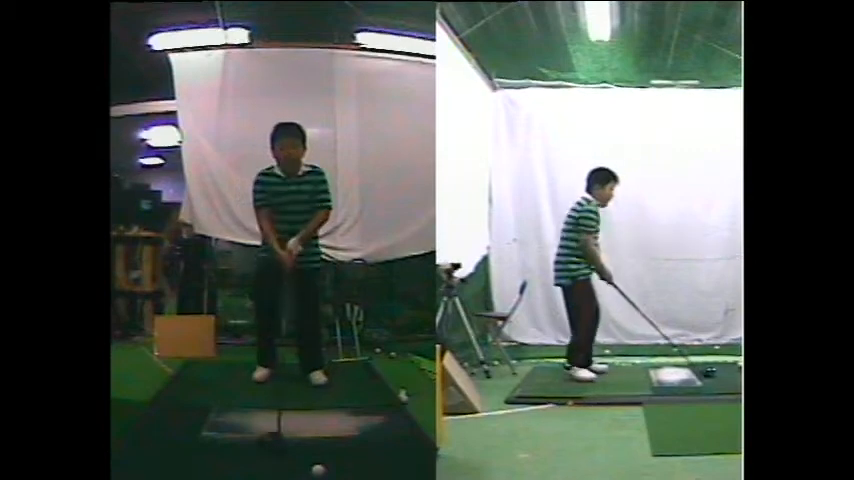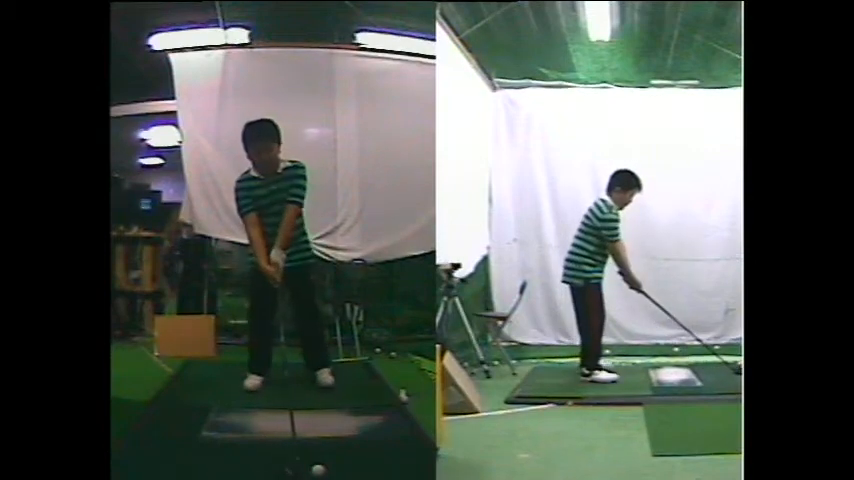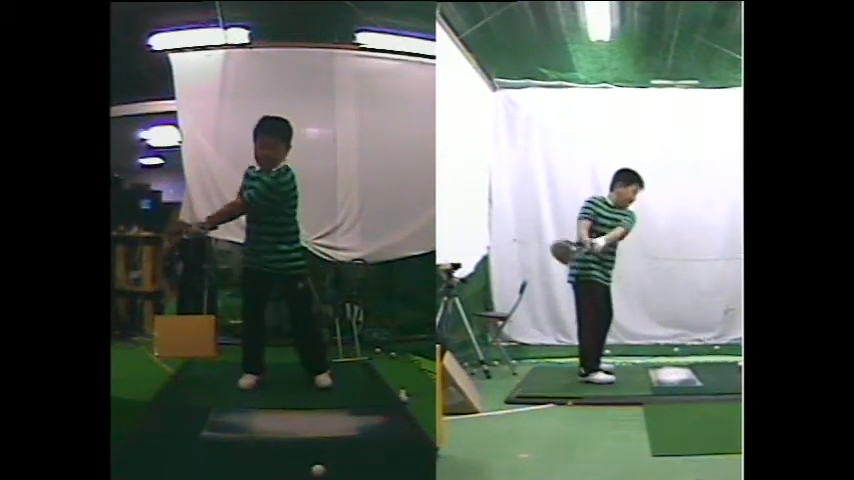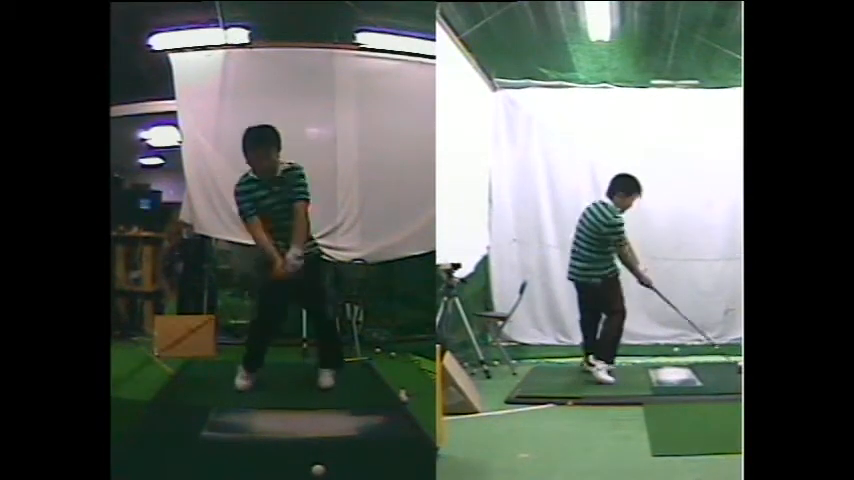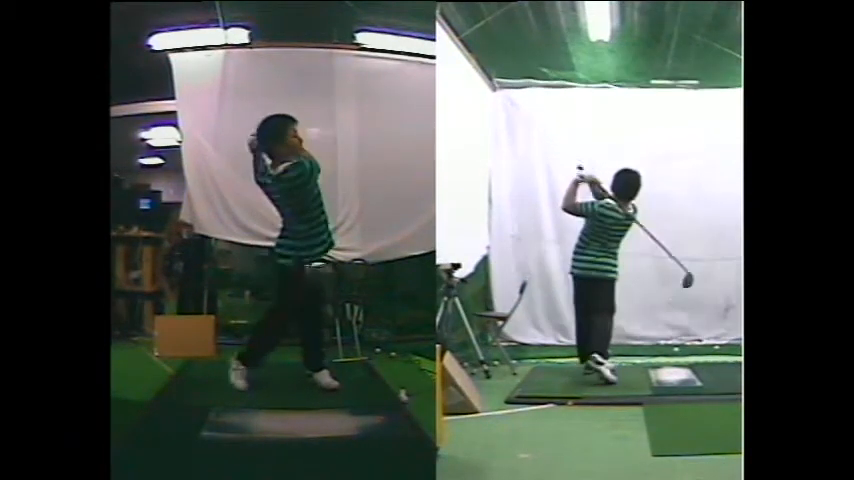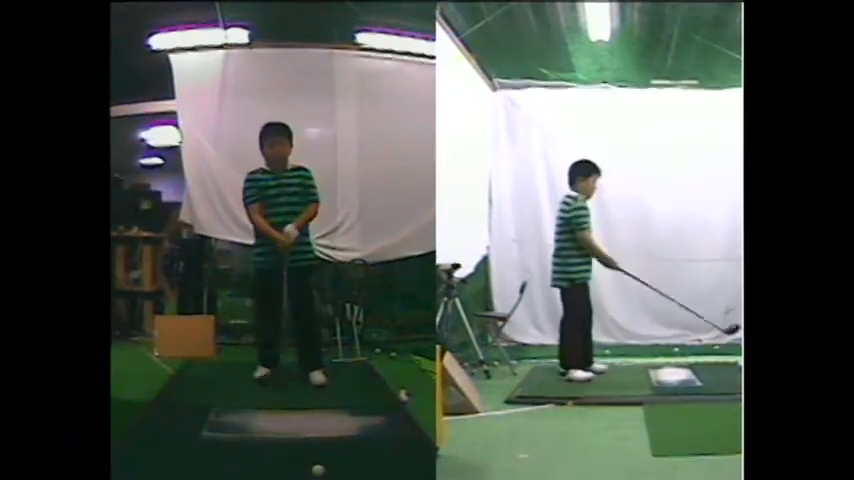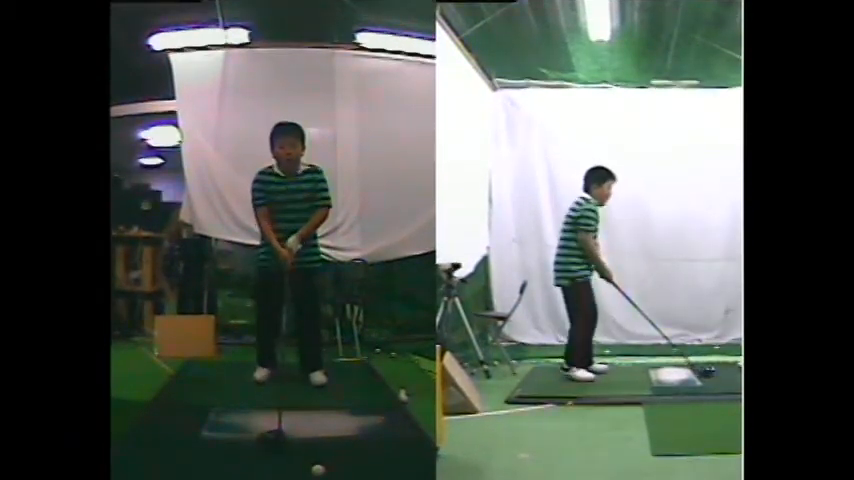
dt=0.7s
person 1, frame 1
left shoulder: (317, 176)
right shoulder: (264, 179)
left elbow: (323, 213)
right elbow: (264, 218)
left wrist: (297, 243)
right wrist: (278, 250)
left hip: (307, 254)
right hip: (271, 254)
left knee: (308, 312)
right knee: (265, 308)
left ankle: (313, 365)
right ankle: (265, 362)
person 1, frame 2
left shoulder: (296, 170)
right shoulder: (244, 184)
left elbow: (291, 213)
right elbow: (252, 225)
left wrist: (279, 252)
right wrist: (263, 262)
left hip: (298, 256)
right hip: (261, 260)
left knee: (308, 312)
right knee: (260, 316)
left ankle: (321, 366)
right ankle: (257, 370)
person 1, frame 3
left shoulder: (282, 178)
right shoulder: (252, 173)
left elbow: (240, 206)
right elbow: (240, 207)
left wrist: (210, 221)
right wrist: (214, 220)
left hip: (287, 263)
right hip: (255, 260)
left knee: (303, 316)
right knee: (252, 317)
left ankle: (319, 368)
right ankle: (253, 369)
person 1, frame 4
left shoulder: (294, 172)
right shoulder: (244, 188)
left elbow: (300, 214)
right elbow: (256, 227)
left wrist: (295, 252)
right wrist: (276, 258)
left hip: (305, 255)
right hip: (273, 259)
left knee: (320, 313)
right knee: (266, 315)
left ankle: (328, 365)
right ankle: (249, 367)
person 1, frame 5
left shoulder: (267, 174)
right shoulder: (301, 170)
left elbow: (258, 176)
right elbow: (309, 159)
left wrist: (257, 152)
left hip: (305, 254)
right hip: (297, 257)
left knee: (311, 313)
right knee: (283, 313)
left ankle: (316, 366)
right ankle: (243, 361)
person 1, frame 6
left shoulder: (303, 174)
right shoulder: (253, 179)
left elbow: (313, 207)
right elbow: (255, 215)
left wrist: (293, 229)
right wrist: (276, 236)
left hip: (301, 254)
right hip: (266, 255)
left knee: (304, 310)
right knee: (267, 311)
left ankle: (313, 364)
right ankle: (267, 362)
person 1, frame 7
left shoulder: (315, 175)
right shoulder: (263, 178)
left elbow: (322, 211)
right elbow: (263, 217)
left wrist: (295, 241)
right wrist: (279, 249)
left hip: (306, 255)
right hip: (270, 255)
left knee: (308, 311)
right knee: (267, 311)
left ankle: (313, 365)
right ankle: (265, 363)
person 2, frame 1
left shoulder: (586, 206)
right shoulder: (589, 208)
left elbow: (592, 244)
right elbow: (586, 244)
left wrist: (599, 268)
right wrist: (602, 269)
left hip: (571, 271)
right hip: (575, 271)
left knee: (582, 316)
right knee: (588, 314)
left ankle: (583, 361)
right ankle: (574, 363)
person 2, frame 2
left shoulder: (603, 206)
right shoulder: (608, 213)
left elbow: (618, 244)
right elbow: (615, 249)
left wrist: (626, 272)
right wrist: (630, 276)
left hip: (579, 270)
right hip: (585, 272)
left knee: (590, 318)
right knee: (593, 319)
left ankle: (589, 360)
right ankle: (590, 368)
person 2, frame 3
left shoulder: (628, 215)
right shoulder: (593, 203)
left elbow: (619, 232)
right elbow: (582, 228)
left wrist: (602, 241)
right wrist: (586, 242)
left hip: (603, 274)
right hip: (585, 272)
left knee: (604, 318)
right knee: (591, 319)
left ankle: (592, 361)
right ankle: (589, 369)
person 2, frame 4
left shoulder: (598, 208)
right shoulder: (613, 220)
right elbow: (624, 253)
left wrist: (636, 268)
right wrist: (640, 275)
left hip: (581, 272)
right hip: (601, 274)
left knee: (590, 316)
right knee: (616, 314)
left ankle: (592, 358)
right ankle: (599, 360)
person 2, frame 5
left shoulder: (602, 209)
right shoulder: (631, 213)
left elbow: (568, 205)
left wrist: (576, 182)
right wrist: (594, 185)
left hip: (582, 269)
right hip: (605, 271)
left knee: (584, 315)
right knee: (603, 315)
left ankle: (587, 359)
right ankle: (598, 357)
person 2, frame 6
left shoulder: (571, 203)
right shoulder: (577, 205)
right elbow: (584, 240)
left wrist: (600, 257)
right wrist: (606, 260)
left hip: (575, 272)
right hip: (572, 273)
left knee: (584, 316)
right knee: (573, 318)
left ankle: (584, 361)
right ankle: (569, 366)
person 2, frame 7
left shoulder: (583, 205)
right shoulder: (588, 208)
right elbow: (586, 243)
left wrist: (599, 267)
right wrist: (603, 269)
left hip: (574, 271)
right hip: (574, 272)
left knee: (585, 316)
right knee: (586, 316)
left ankle: (584, 361)
right ankle: (572, 363)
